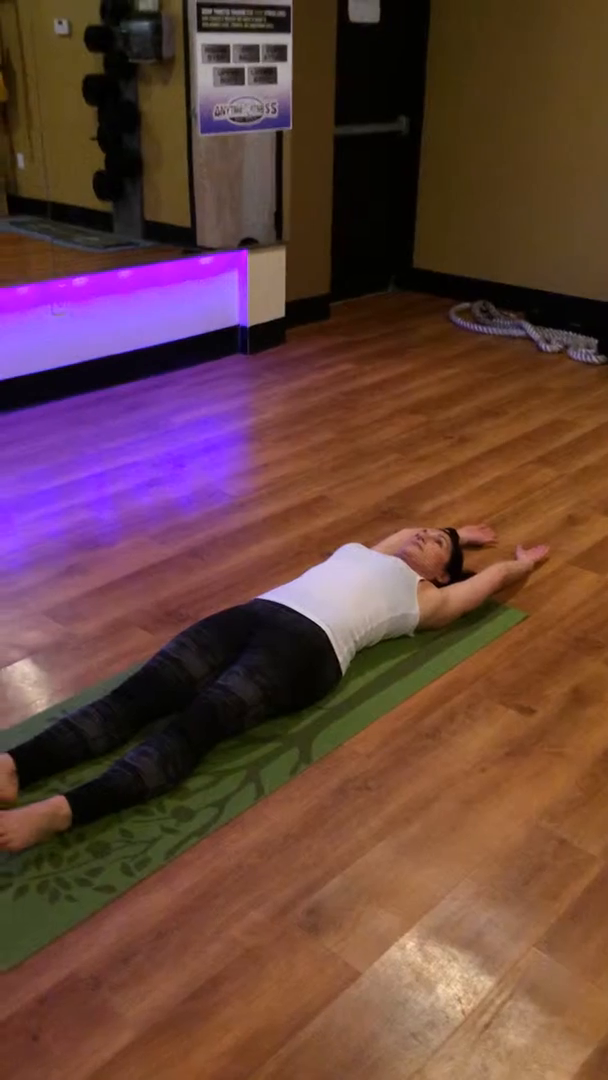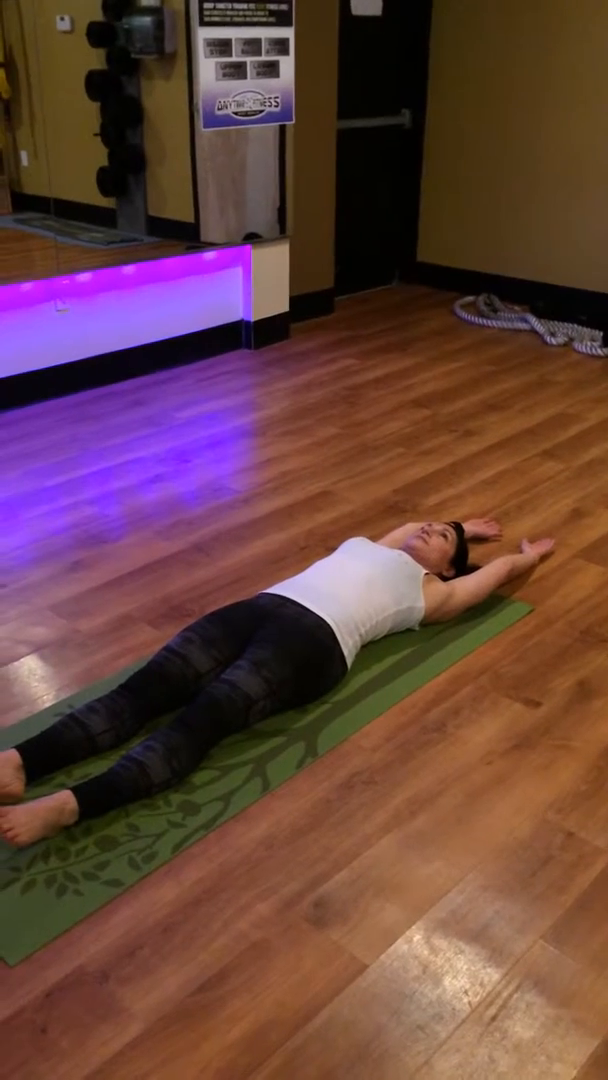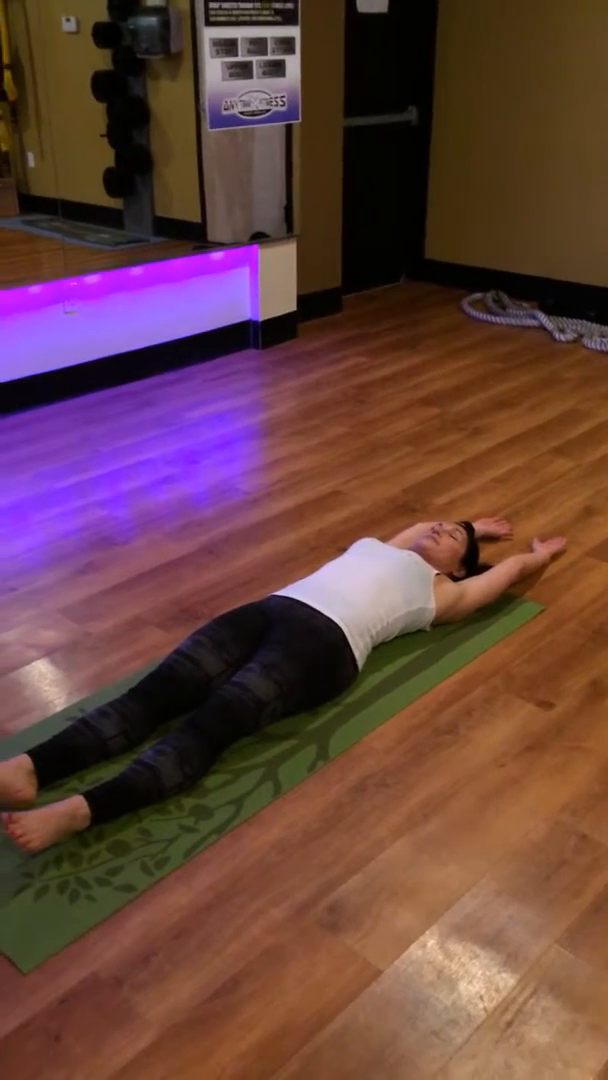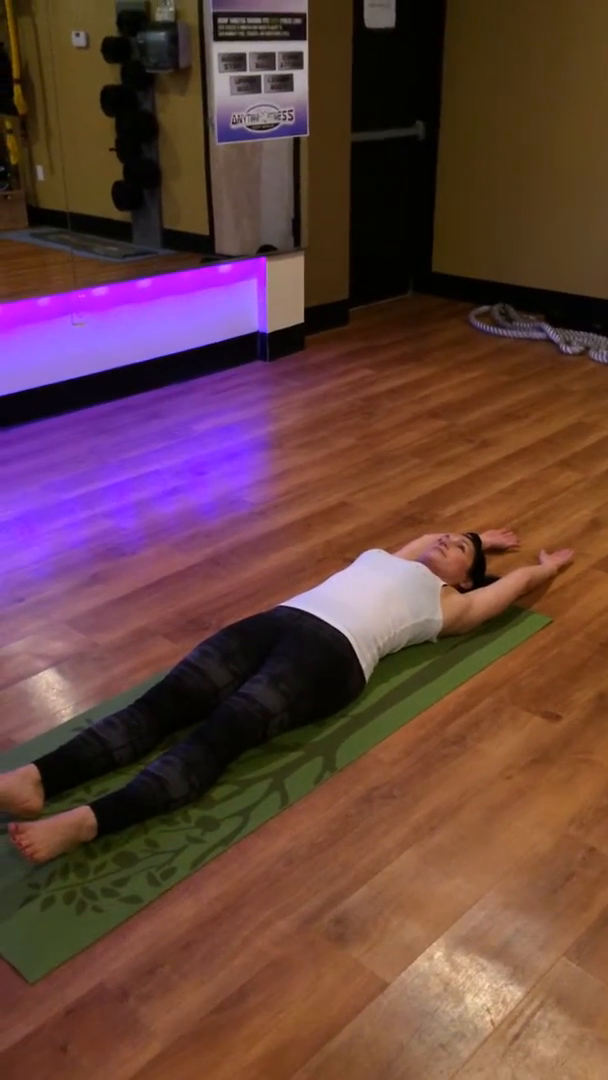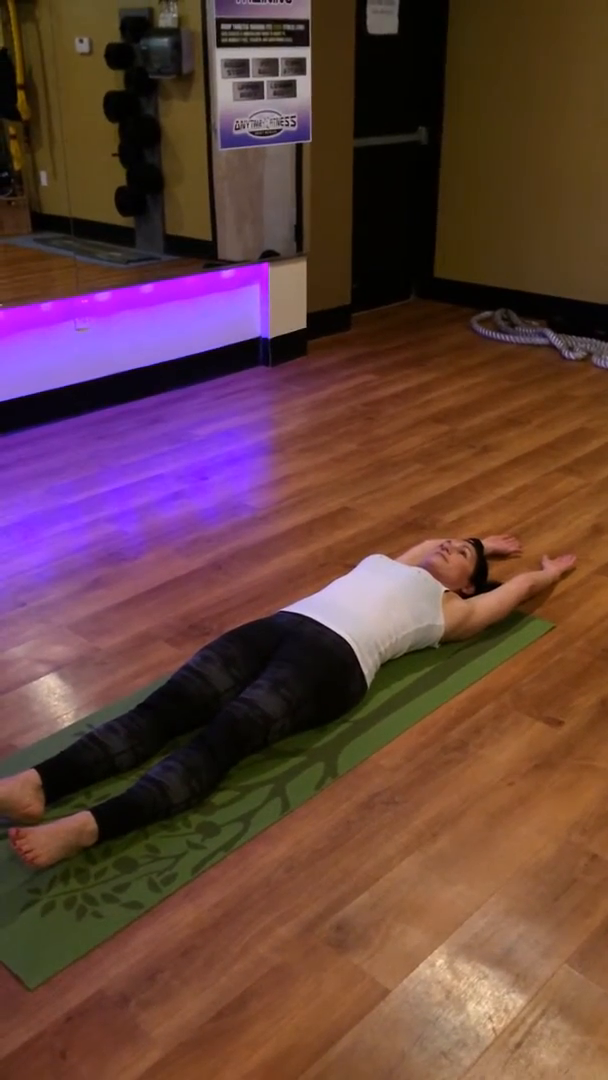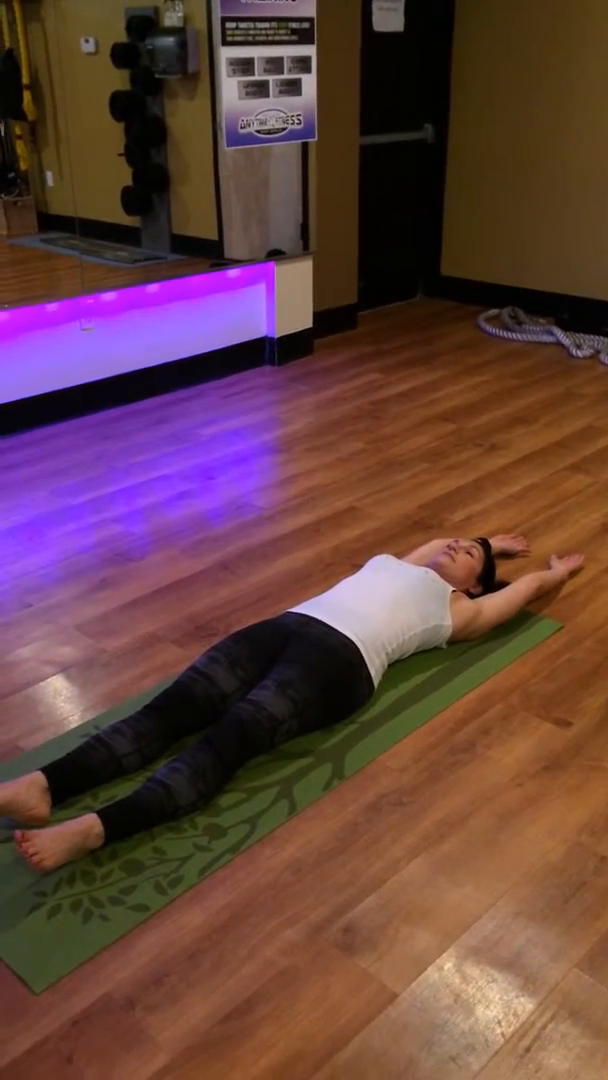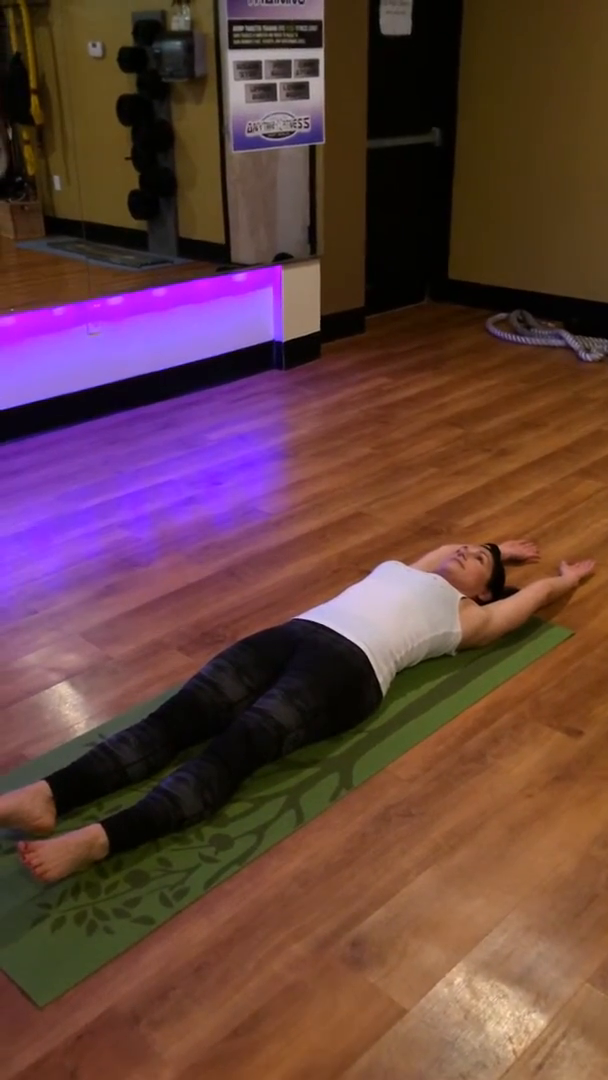
dt=0.5s
person 1, frame 1
left shoulder: (426, 597)
right shoulder: (364, 551)
left elbow: (495, 577)
right elbow: (410, 533)
left wrist: (527, 560)
right wrist: (459, 532)
left hip: (310, 643)
right hip: (257, 612)
left knee: (195, 722)
right knee: (140, 693)
left ankle: (63, 810)
person 1, frame 2
left shoulder: (431, 592)
right shoulder: (368, 545)
left elbow: (500, 570)
right elbow: (417, 527)
left wrist: (533, 554)
right wrist: (462, 525)
left hip: (315, 639)
right hip: (263, 607)
left knee: (201, 718)
right knee: (147, 687)
left ankle: (70, 805)
person 1, frame 3
left shoulder: (442, 591)
right shoulder: (379, 547)
left elbow: (512, 569)
right elbow: (424, 525)
left wrist: (542, 552)
right wrist: (470, 524)
left hip: (326, 642)
right hip: (273, 610)
left knee: (213, 721)
right knee: (159, 691)
left ankle: (81, 810)
person 1, frame 4
left shoulder: (449, 604)
right shoulder: (386, 558)
left elbow: (518, 581)
right elbow: (430, 538)
left wrist: (550, 564)
right wrist: (479, 536)
left hip: (334, 653)
right hip: (281, 621)
left knee: (222, 731)
right knee: (167, 701)
left ankle: (88, 821)
person 1, frame 5
left shoulder: (451, 609)
right shoulder: (389, 563)
left elbow: (520, 587)
right elbow: (434, 542)
left wrist: (551, 570)
right wrist: (479, 542)
left hip: (335, 658)
right hip: (282, 625)
left knee: (222, 736)
right knee: (168, 706)
left ankle: (88, 826)
person 1, frame 6
left shoulder: (458, 610)
right shoulder: (395, 564)
left elbow: (528, 587)
right elbow: (437, 544)
left wrist: (561, 569)
right wrist: (488, 541)
left hip: (343, 659)
right hip: (289, 627)
left knee: (230, 736)
right knee: (175, 707)
left ankle: (95, 828)
person 1, frame 7
left shoulder: (468, 615)
right shoulder: (405, 570)
left elbow: (541, 592)
right elbow: (449, 548)
left wrist: (571, 575)
right wrist: (498, 547)
left hip: (351, 666)
right hip: (296, 632)
left knee: (235, 745)
right knee: (179, 716)
left ankle: (99, 839)
right ankle: (49, 794)
